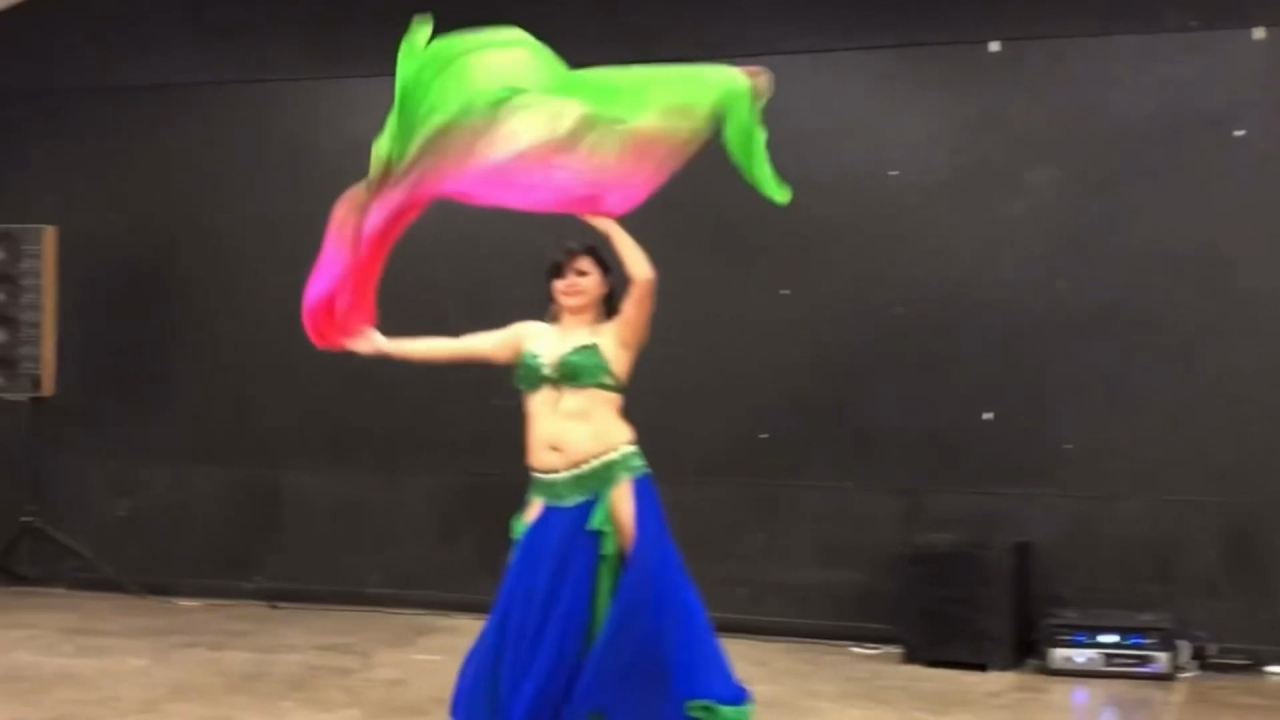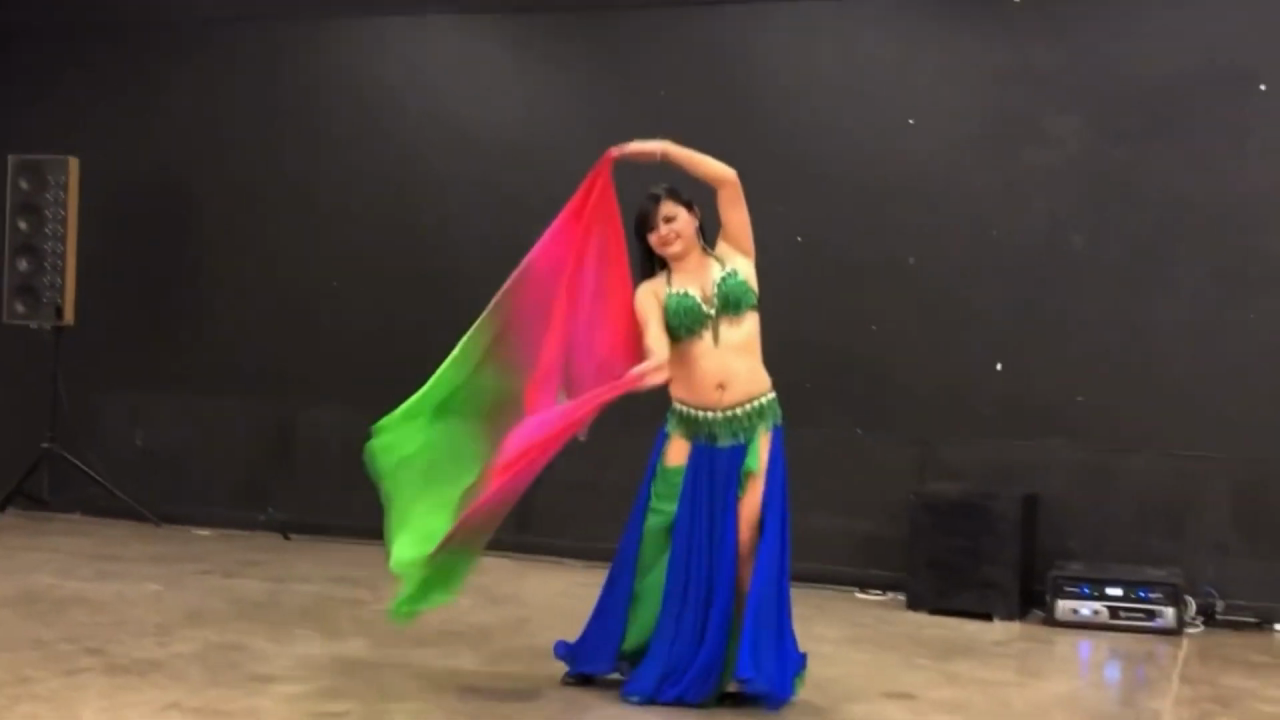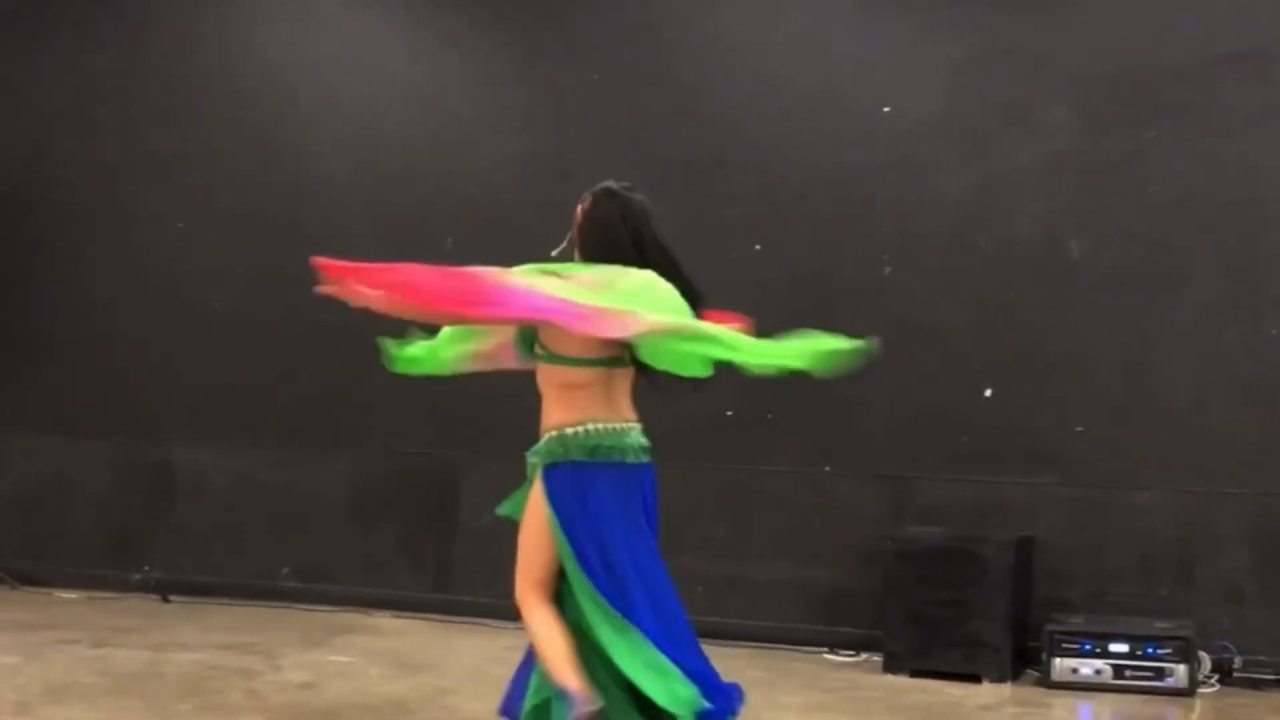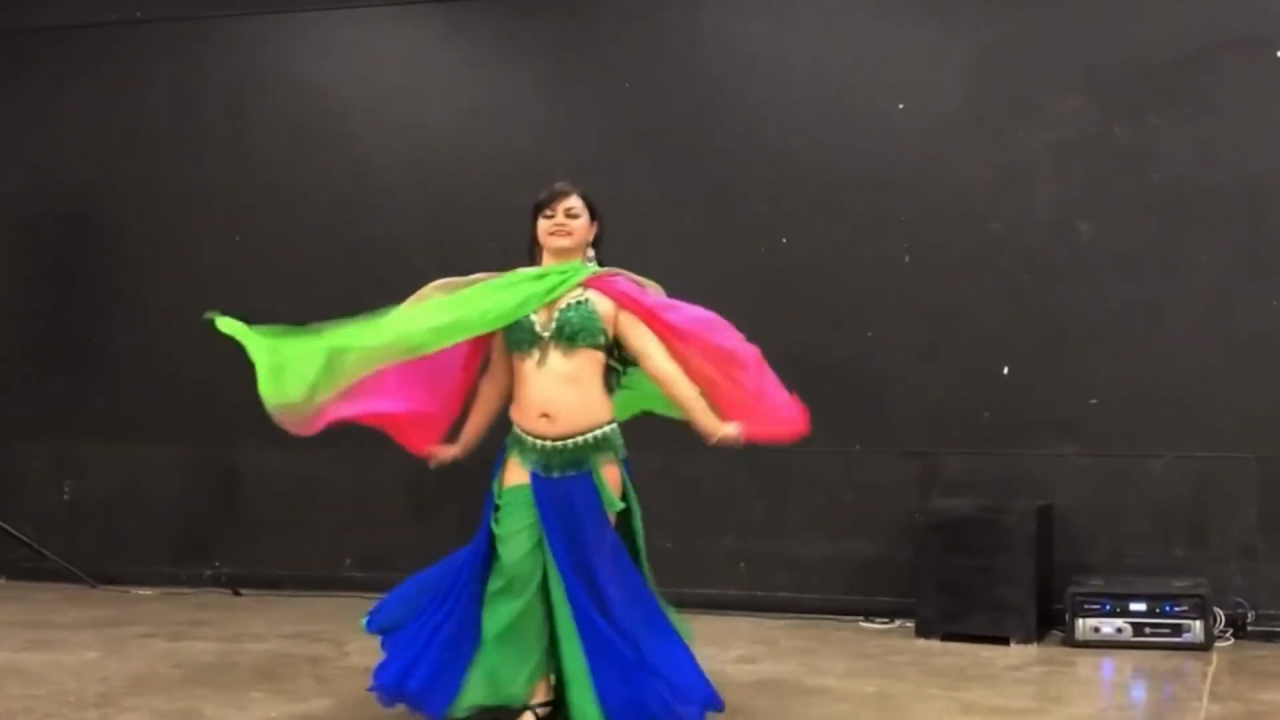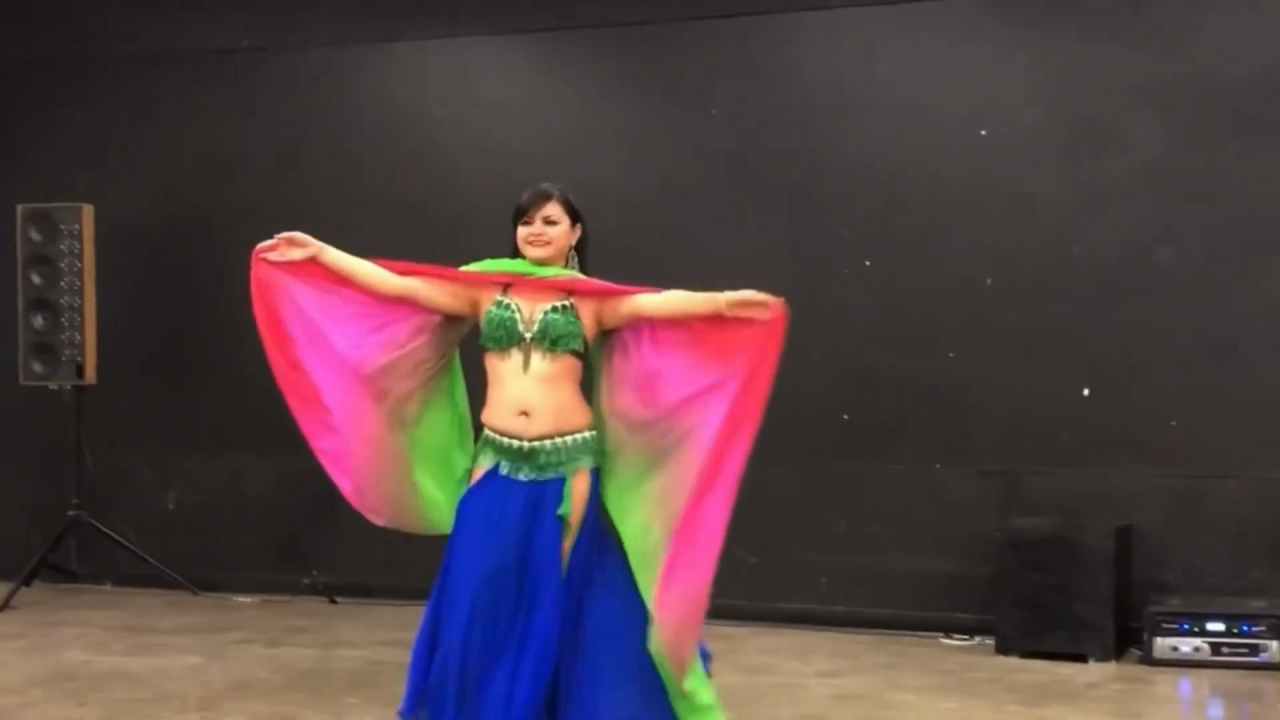
dt=1s
person 1, frame 1
left shoulder: (617, 337)
right shoulder: (529, 335)
left elbow: (645, 279)
right elbow: (457, 346)
left wrist: (607, 226)
right wrist: (386, 345)
left hip: (613, 476)
right hip: (551, 490)
left knee: (649, 587)
right knee: (533, 599)
person 1, frame 2
left shoulder: (736, 256)
right shoulder: (652, 291)
left elbow: (728, 181)
right elbow: (656, 347)
left wrist: (664, 150)
right wrist: (655, 365)
left hip: (755, 420)
right hip: (691, 427)
left knee: (748, 540)
right knee: (669, 538)
left ankle: (747, 663)
person 1, frame 3
left shoulder: (544, 289)
right shoulder: (644, 292)
left elbow: (460, 297)
left hip: (571, 460)
right hip: (628, 455)
left knee: (533, 593)
right knee: (621, 595)
person 1, frame 4
left shoulder: (610, 293)
right shoulder: (509, 294)
left elbow: (657, 361)
right elbow: (495, 380)
left wrist: (711, 421)
right wrist: (460, 443)
left hip: (594, 453)
right hip: (526, 455)
left knee: (592, 575)
right knee: (517, 569)
person 1, frame 5
left shoulder: (593, 298)
right shoulder: (483, 289)
left elbow: (658, 303)
right elbow: (394, 285)
left wrist: (721, 303)
right wrist: (319, 251)
left hip: (567, 458)
right hip: (496, 457)
left knee: (541, 592)
right knee: (476, 588)
